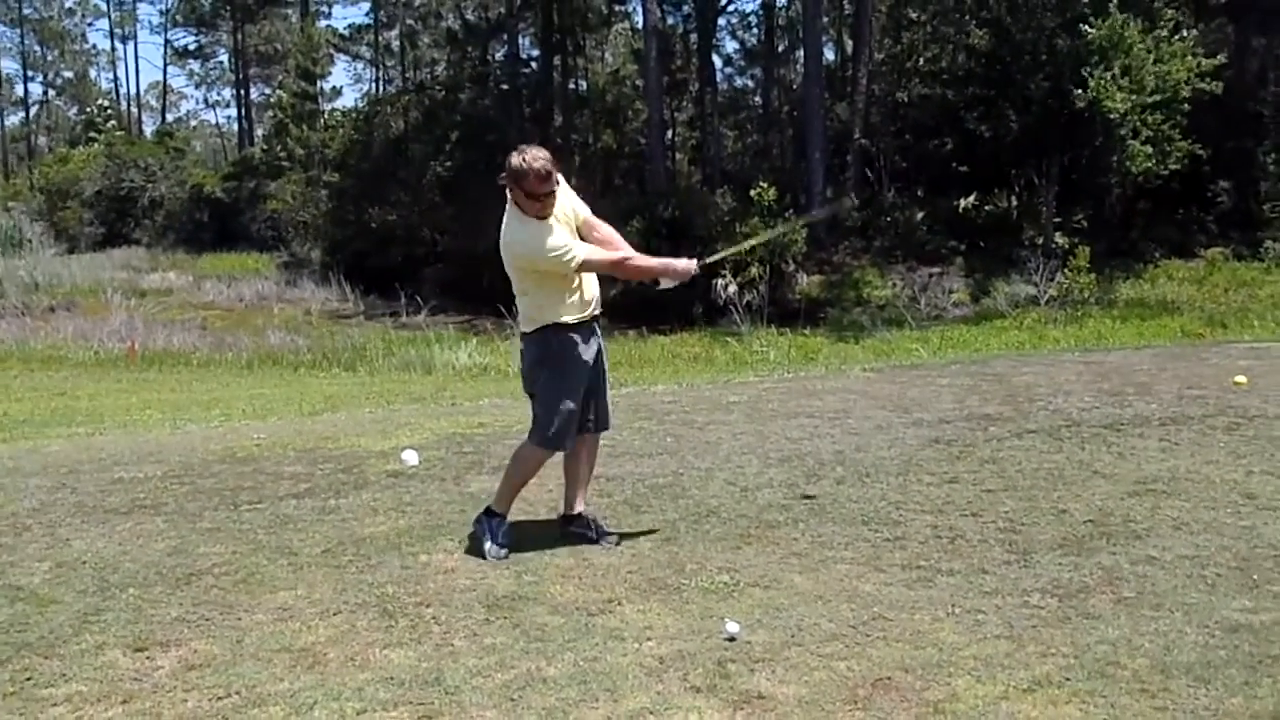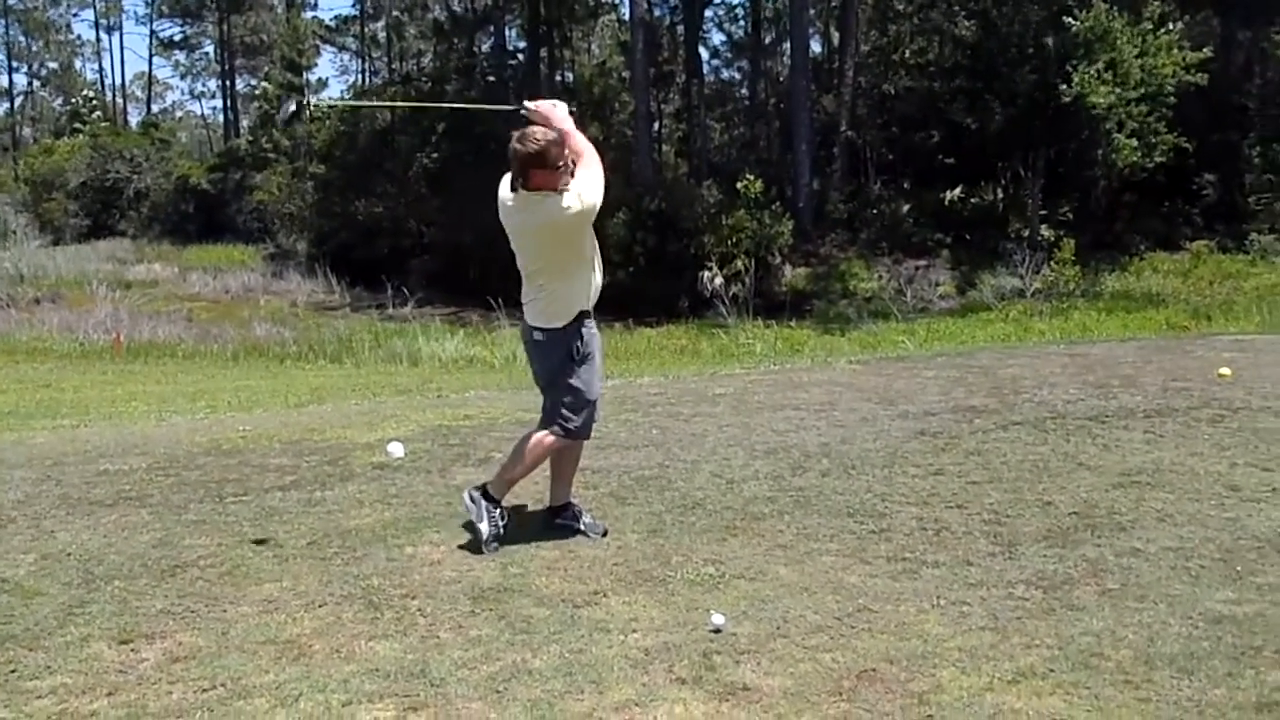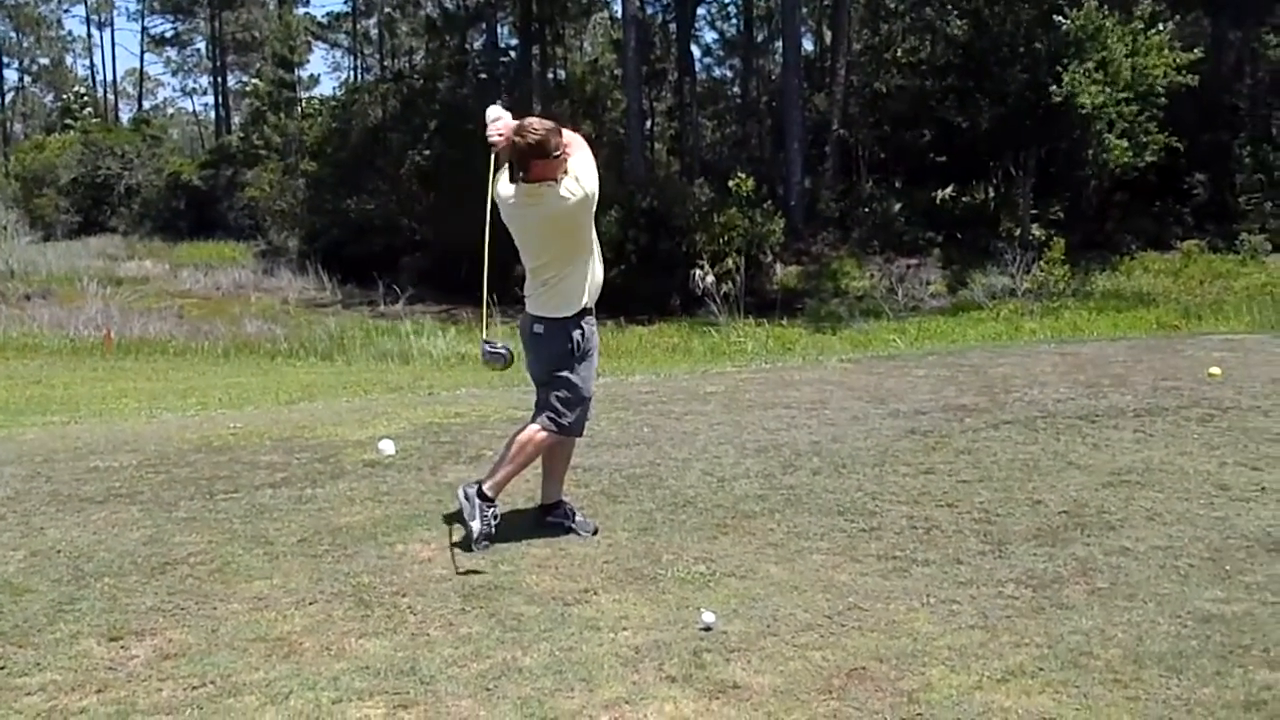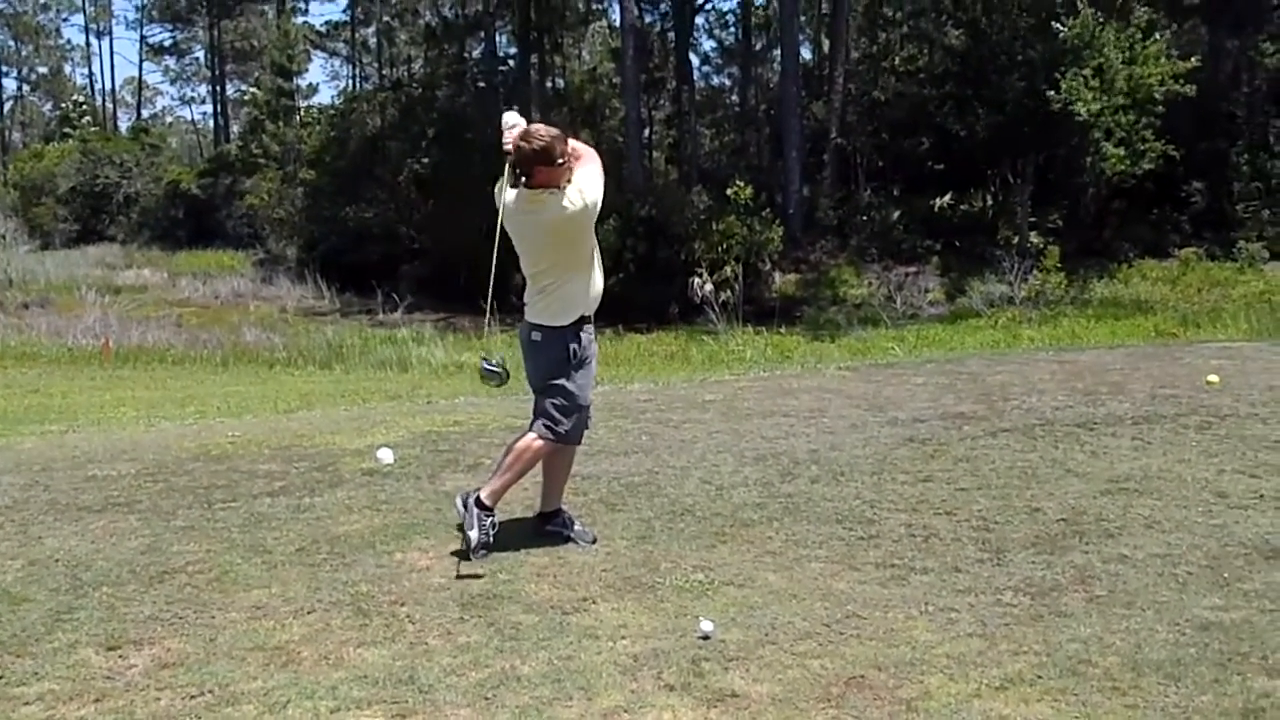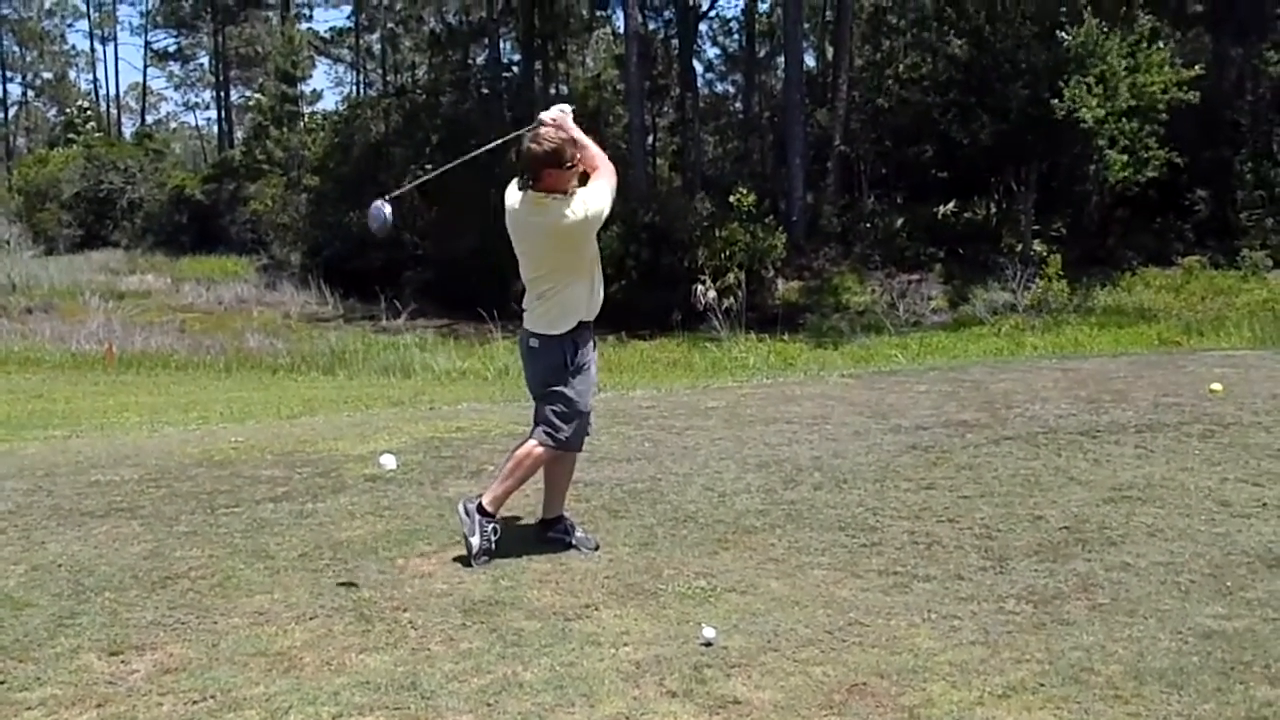
dt=0.2s
person 1, frame 1
left shoulder: (554, 192)
right shoulder: (524, 239)
left elbow: (595, 230)
right elbow: (604, 263)
left wrist: (639, 260)
right wrist: (665, 267)
left hip: (584, 327)
right hip: (552, 338)
left knee: (588, 426)
right knee: (548, 435)
left ankle: (574, 513)
right ankle: (494, 516)
person 1, frame 2
left shoulder: (510, 192)
right shoulder: (570, 208)
left elbow: (568, 175)
right elbow: (588, 161)
left wrist: (552, 126)
right wrist: (563, 123)
left hip: (549, 321)
right hip: (567, 329)
left knee: (572, 417)
right knee: (563, 423)
left ankle: (561, 507)
right ankle: (490, 497)
person 1, frame 3
left shoulder: (507, 190)
right shoulder: (574, 196)
left elbow: (514, 161)
right elbow: (578, 143)
left wrist: (511, 138)
right wrist: (515, 130)
left hip: (545, 318)
right hip: (567, 323)
left knee: (565, 416)
right knee: (554, 420)
left ankle: (553, 503)
right ankle: (484, 493)
person 1, frame 4
left shoulder: (510, 198)
right shoulder: (574, 207)
right elbow: (589, 157)
left wrist: (522, 142)
right wrist: (531, 138)
left hip: (546, 325)
right hip: (566, 331)
left knee: (566, 424)
right knee: (551, 427)
left ankle: (551, 512)
right ankle: (483, 502)
person 1, frame 5
left shoulder: (515, 199)
right shoulder: (576, 215)
right elbow: (606, 171)
left wrist: (556, 133)
right wrist: (572, 129)
left hip: (544, 332)
right hip: (565, 338)
left knee: (567, 429)
right knee: (554, 432)
left ankle: (553, 518)
right ankle: (484, 508)
